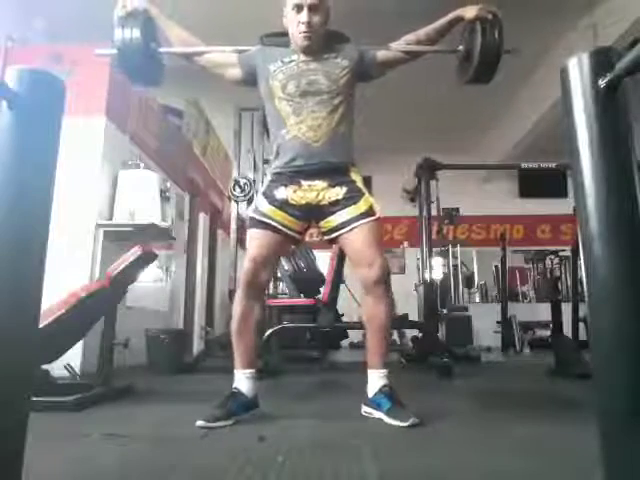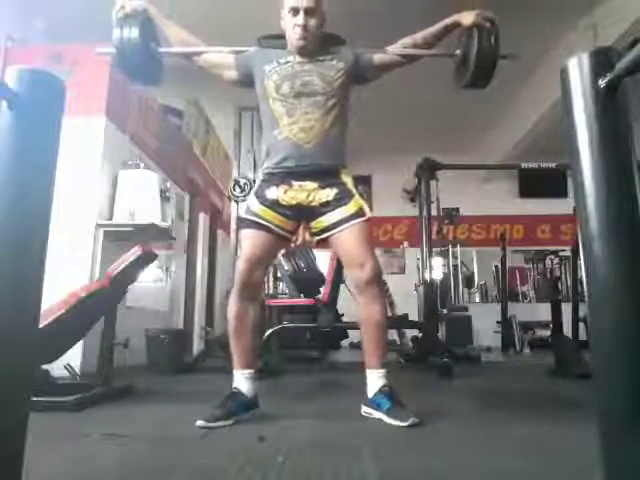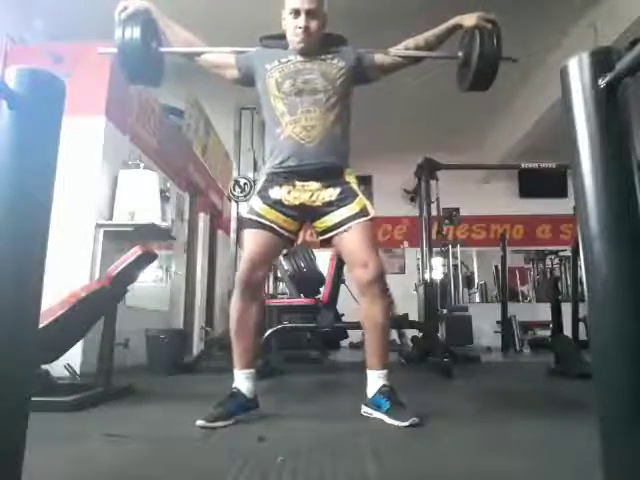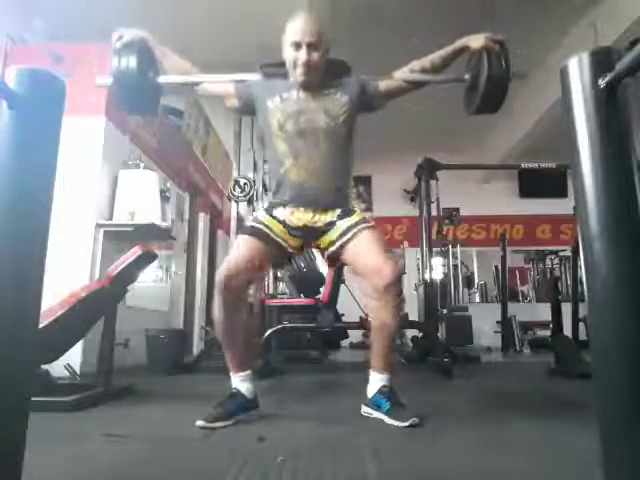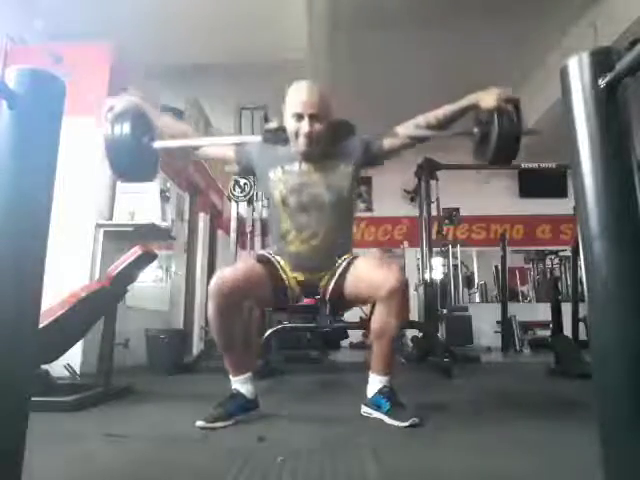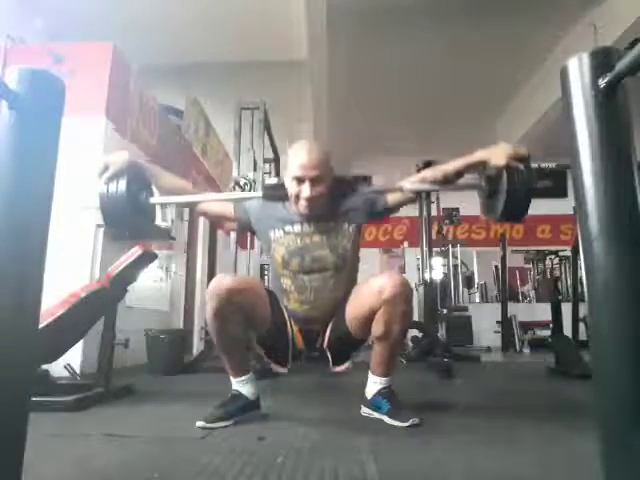
dt=0.4s
person 1, frame 1
left shoulder: (350, 58)
right shoulder: (263, 60)
left elbow: (406, 47)
right elbow: (200, 53)
left hip: (340, 181)
right hip: (285, 182)
left knee: (375, 275)
right knee: (250, 278)
left ankle: (378, 391)
right ankle: (243, 390)
person 1, frame 2
left shoulder: (345, 60)
right shoulder: (259, 61)
left elbow: (402, 51)
right elbow: (198, 52)
left hip: (330, 183)
right hip: (276, 183)
left knee: (367, 276)
right knee: (245, 278)
left ankle: (376, 391)
right ankle: (243, 390)
person 1, frame 3
left shoulder: (347, 60)
right shoulder: (261, 61)
left elbow: (405, 52)
right elbow: (198, 52)
left hip: (334, 183)
right hip: (279, 183)
left knee: (371, 276)
right knee: (247, 278)
left ankle: (378, 391)
right ankle: (243, 390)
person 1, frame 4
left shoulder: (351, 89)
right shoulder: (262, 91)
left elbow: (411, 75)
right elbow: (198, 80)
left wrist: (463, 44)
right wrist: (148, 39)
left hip: (336, 211)
right hip: (282, 211)
left knee: (386, 278)
right knee: (229, 280)
left ankle: (378, 391)
right ankle: (242, 390)
person 1, frame 5
left shoulder: (353, 149)
right shoulder: (263, 154)
left elbow: (414, 129)
right elbow: (196, 141)
left wrist: (474, 100)
right wrist: (141, 105)
left hip: (336, 267)
right hip: (283, 267)
left knee: (392, 283)
right knee: (223, 287)
left ankle: (378, 391)
right ankle: (242, 391)
person 1, frame 6
left shoulder: (356, 206)
right shoulder: (263, 212)
left elbow: (420, 180)
right elbow: (193, 195)
left wrist: (484, 155)
right wrist: (137, 161)
left hip: (340, 324)
right hip: (283, 325)
left knee: (394, 287)
right knee: (221, 290)
left ankle: (377, 391)
right ankle: (244, 391)
